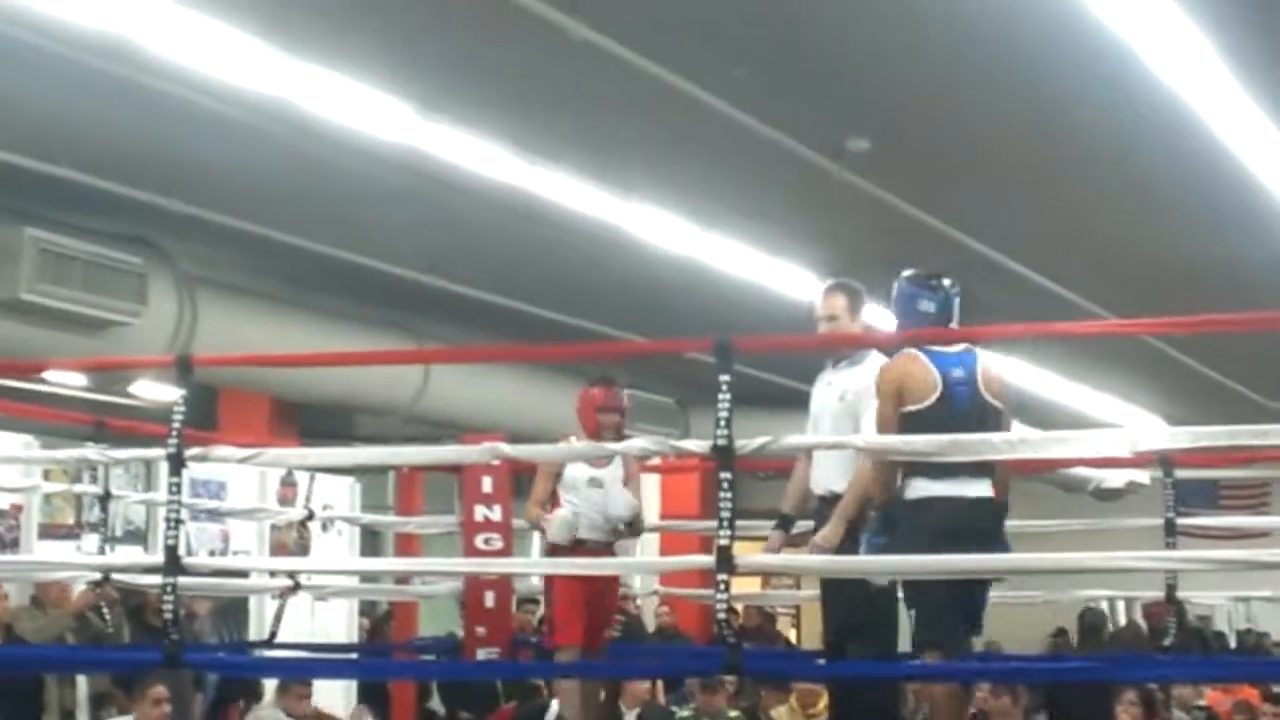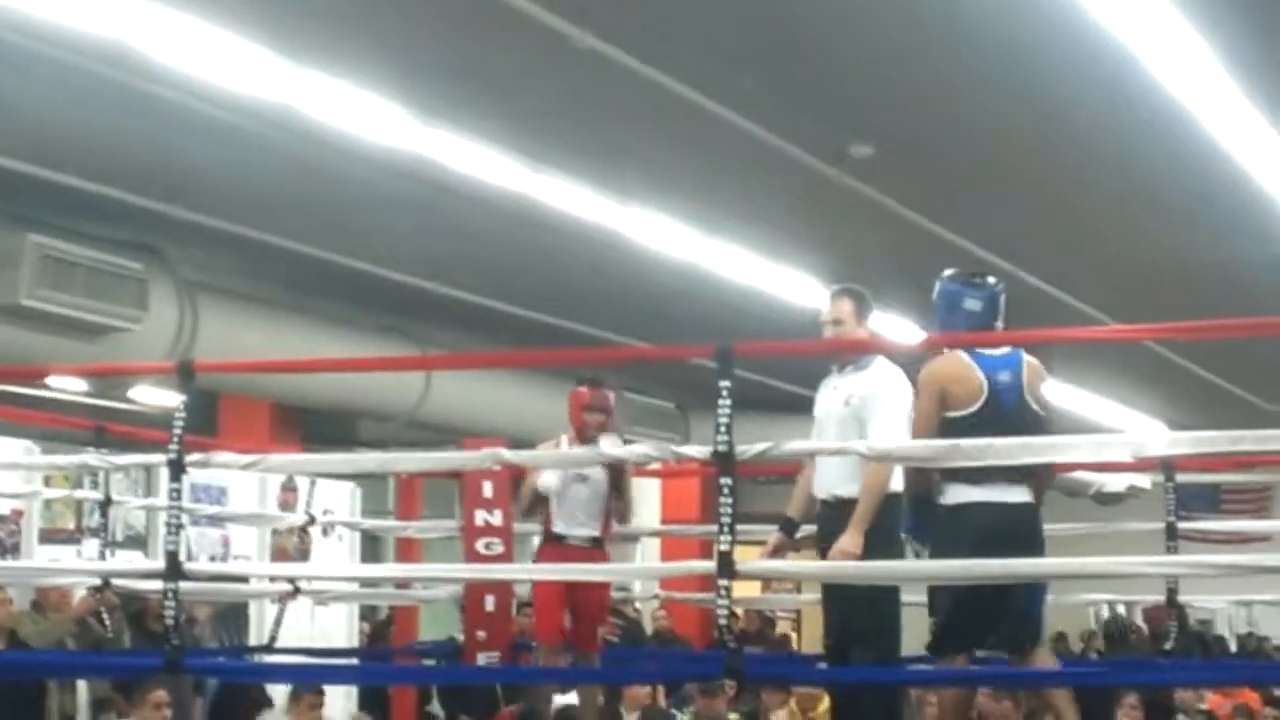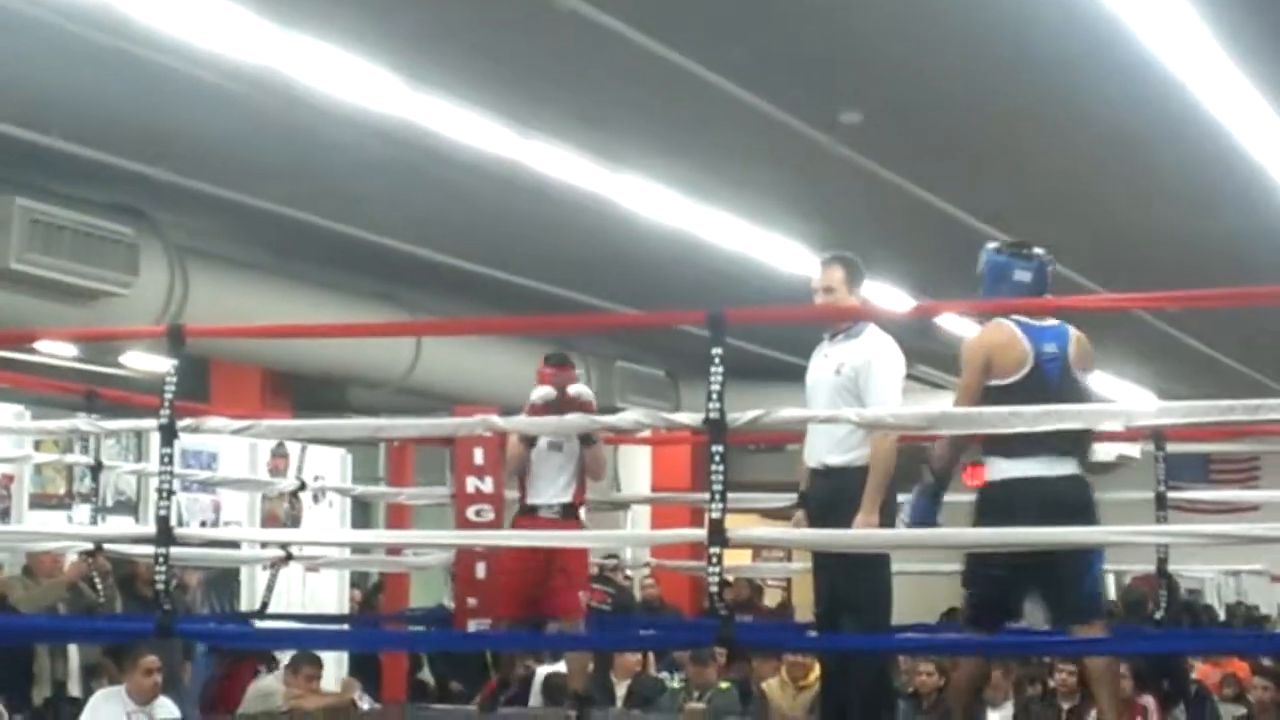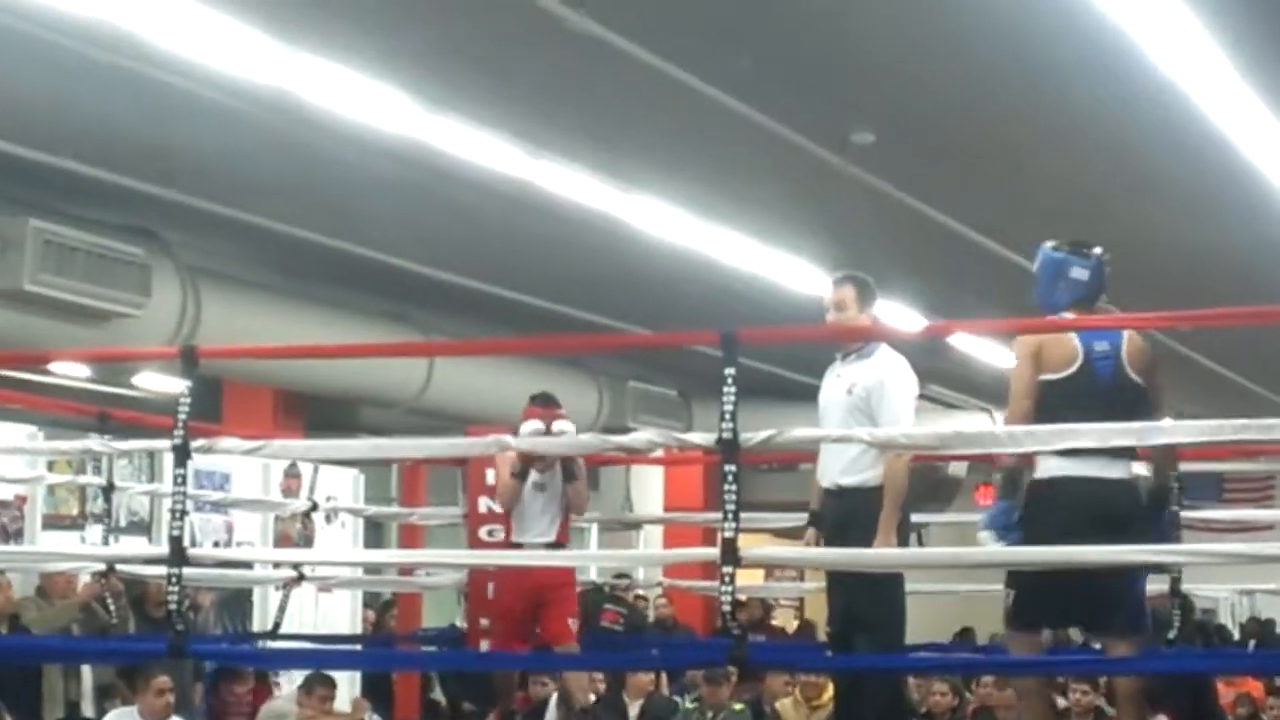
dt=0.2s
person 1, frame 1
left shoulder: (897, 370)
right shoulder: (987, 369)
left elbow: (886, 459)
right elbow: (1001, 456)
left wrist: (878, 524)
right wrist: (997, 523)
left hip: (926, 512)
right hip: (979, 511)
left knee: (935, 644)
right knee: (957, 636)
person 1, frame 2
left shoulder: (941, 371)
right shoulder: (1032, 369)
left hip: (964, 517)
right hip: (1020, 517)
left knee: (954, 651)
right knee: (1029, 645)
person 1, frame 3
left shoulder: (987, 340)
right shoulder: (1078, 343)
right elbow: (1085, 430)
left wrist: (929, 491)
left hip: (1010, 493)
right hip: (1069, 491)
left knee: (982, 624)
right knee: (1088, 623)
person 1, frame 4
left shoulder: (1036, 338)
right shoulder: (1136, 345)
left elbow: (1017, 422)
right wrist: (1162, 502)
left hip: (1057, 492)
right hip: (1119, 495)
left knee: (1024, 625)
right knee: (1120, 636)
person 2, frame 1
left shoulder: (875, 372)
right shoulder: (824, 380)
right elbow: (809, 456)
left wrist: (842, 520)
right wrist: (784, 522)
left hip: (865, 513)
right hip: (831, 509)
left knee: (869, 629)
right knee: (837, 631)
person 2, frame 2
left shoulder: (884, 380)
right shoulder: (830, 386)
left elbow: (883, 463)
left wrist: (857, 533)
right wrist: (788, 526)
left hip: (870, 519)
right hip: (834, 517)
left knee: (874, 638)
right knee: (840, 637)
person 2, frame 3
left shoulder: (875, 348)
right shoulder: (821, 352)
left elbow: (885, 434)
left wrist: (871, 508)
right wrist: (803, 498)
left hip: (857, 486)
right hip: (825, 488)
left knee: (864, 608)
right knee: (829, 607)
person 2, frame 4
left shoulder: (888, 368)
right shoulder: (833, 373)
left elbow: (898, 453)
left wrist: (889, 530)
right wrist: (816, 517)
left hip: (871, 506)
right hip: (838, 508)
left knee: (877, 628)
right knee: (843, 627)
person 3, frame 1
left shoulder: (626, 463)
left elbow: (634, 529)
right elbow: (533, 506)
left wrist: (631, 518)
right wrist: (546, 523)
left hip: (605, 559)
right hip: (566, 556)
left knee: (595, 648)
right knee: (568, 648)
person 3, frame 2
left shoulder: (614, 457)
right shoulder: (550, 450)
left elbow: (623, 517)
right elbow: (525, 508)
left wrist: (618, 476)
right wrist: (537, 492)
left hip: (594, 558)
right hip: (553, 553)
left knee: (589, 648)
right knee: (548, 643)
person 3, frame 3
right shoulder: (524, 420)
left elbow: (598, 472)
right elbow: (513, 467)
left hip: (568, 527)
right hip: (528, 524)
left knee: (572, 617)
right knee: (513, 613)
left ankle: (580, 699)
person 3, frame 4
left shoulder: (570, 460)
right shoulder: (509, 457)
left elbow: (580, 505)
right elbow: (505, 502)
left wrist: (569, 462)
right wrist: (525, 461)
left hip: (556, 562)
right hip: (516, 561)
left knee: (567, 643)
right knee: (506, 645)
right ankle: (503, 714)
